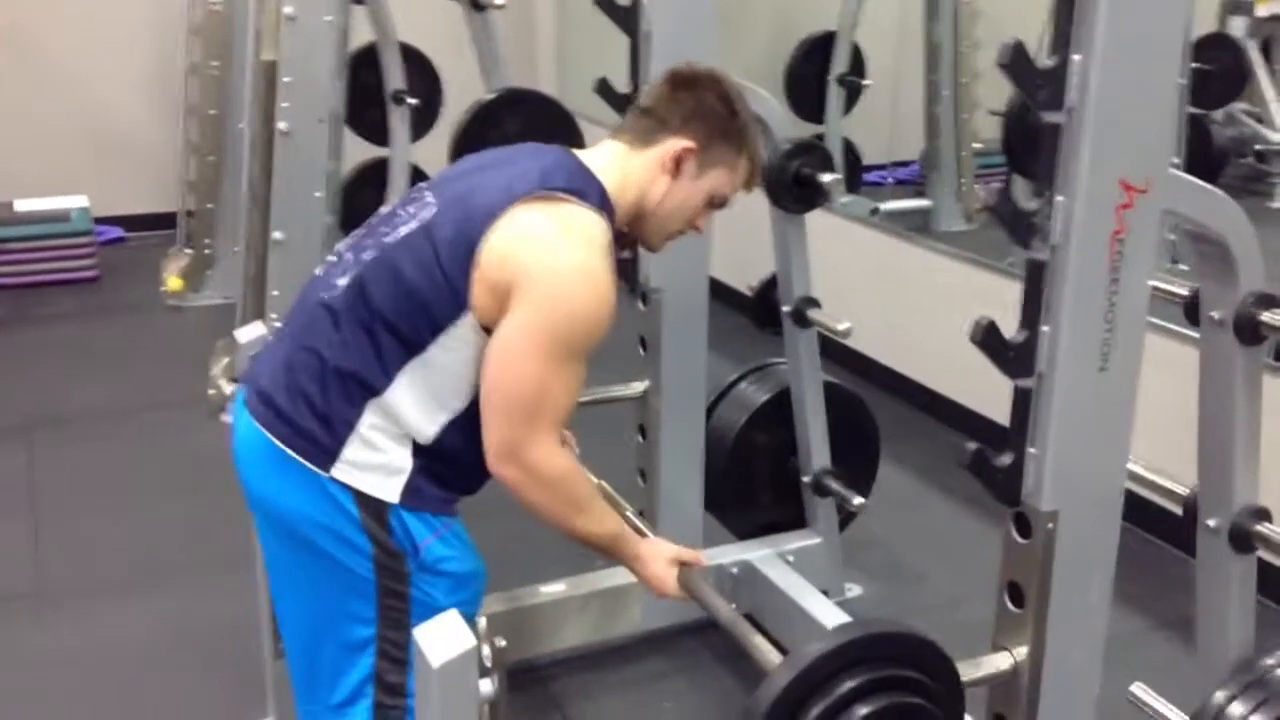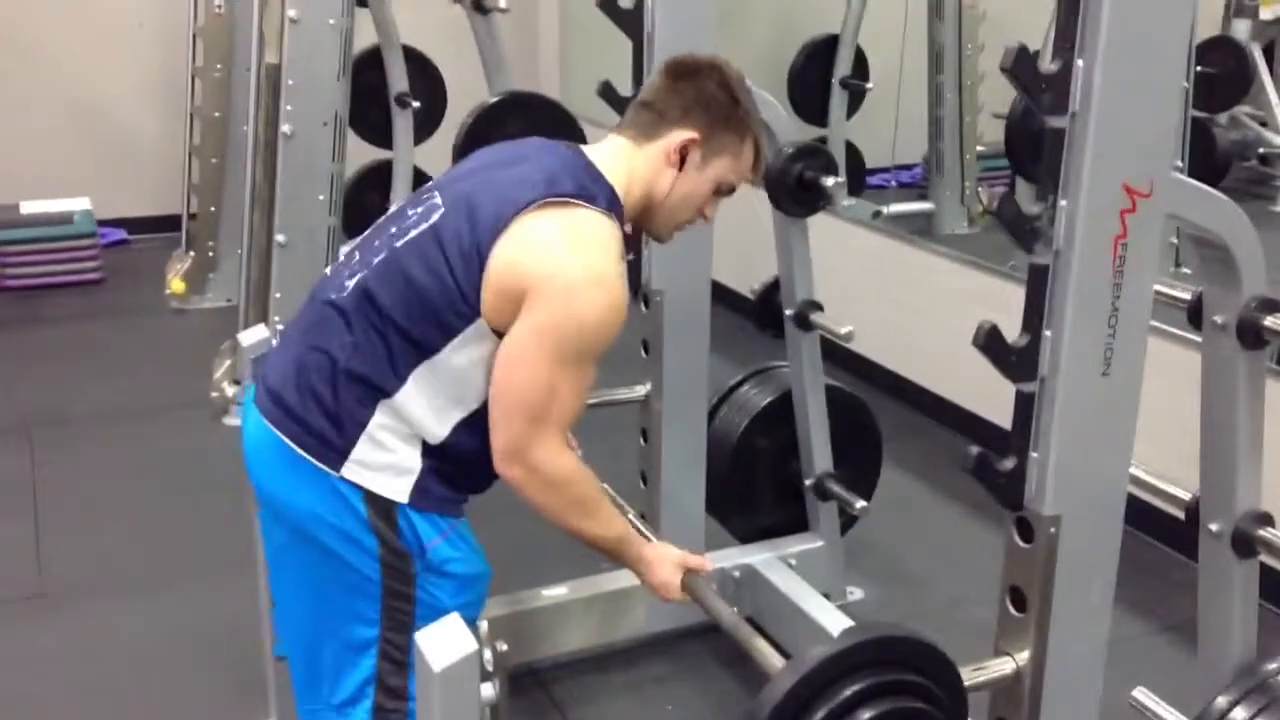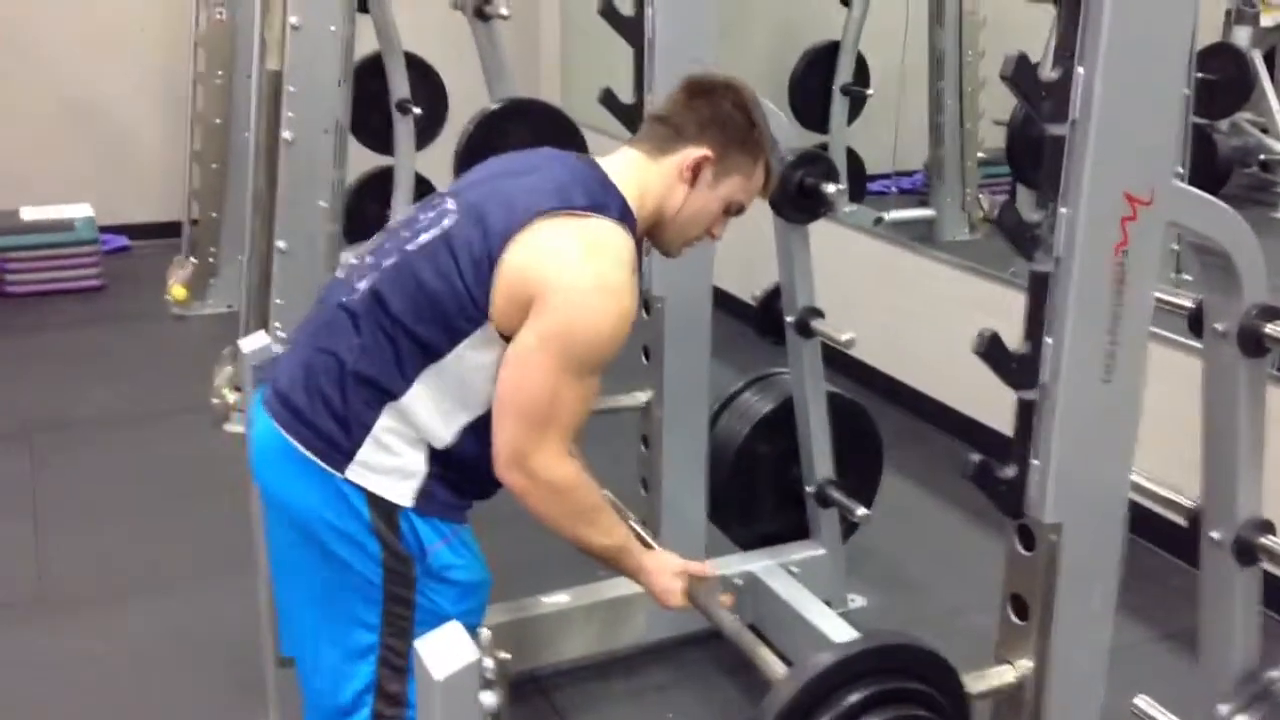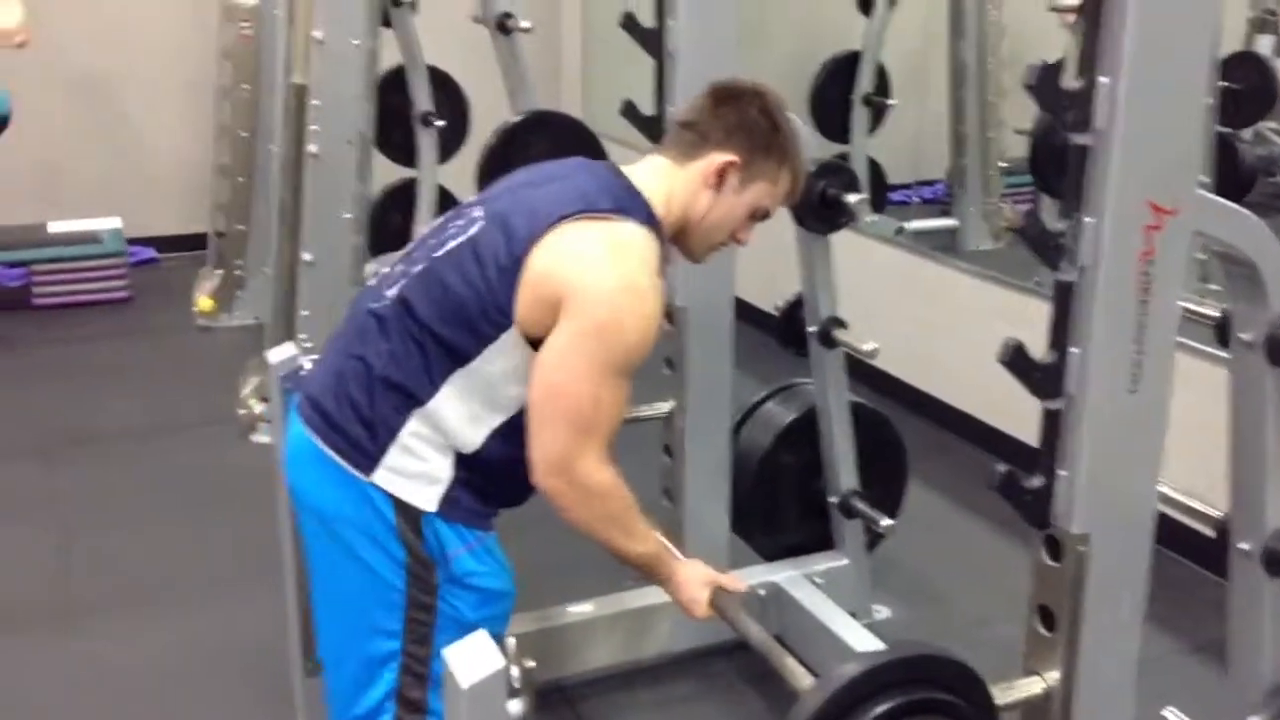
dt=0.2s
person 1, frame 1
left shoulder: (533, 167)
right shoulder: (569, 258)
right elbow: (517, 454)
left wrist: (547, 435)
right wrist: (635, 552)
left hip: (289, 414)
right hip: (344, 462)
person 1, frame 2
left shoulder: (536, 160)
right shoulder: (582, 262)
right elbow: (523, 454)
left wrist: (553, 431)
right wrist: (640, 555)
left hip: (297, 414)
right hip: (352, 463)
person 1, frame 3
left shoulder: (547, 172)
right shoulder: (592, 272)
right elbow: (526, 461)
right wrist: (641, 563)
left hip: (309, 421)
right hip: (360, 466)
person 1, frame 4
left shoulder: (577, 181)
right shoulder: (617, 268)
right elbow: (565, 466)
right wrist: (669, 570)
left hip: (346, 428)
right hip: (390, 471)
